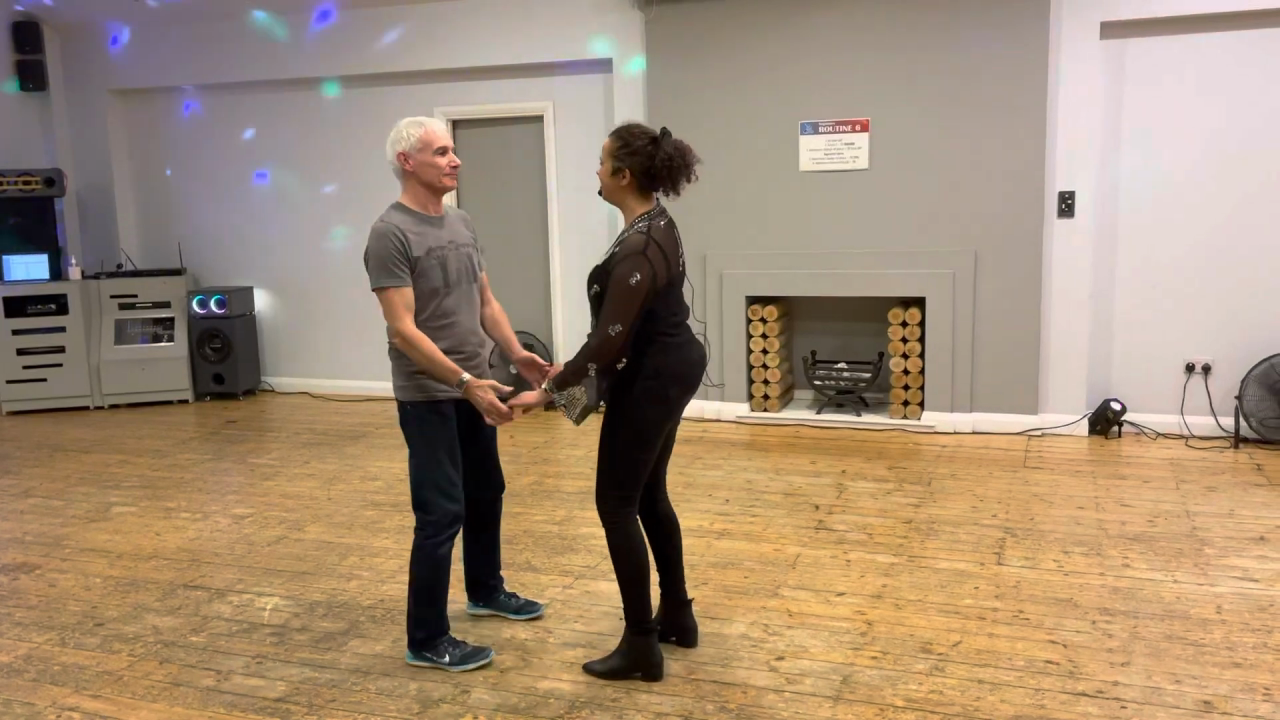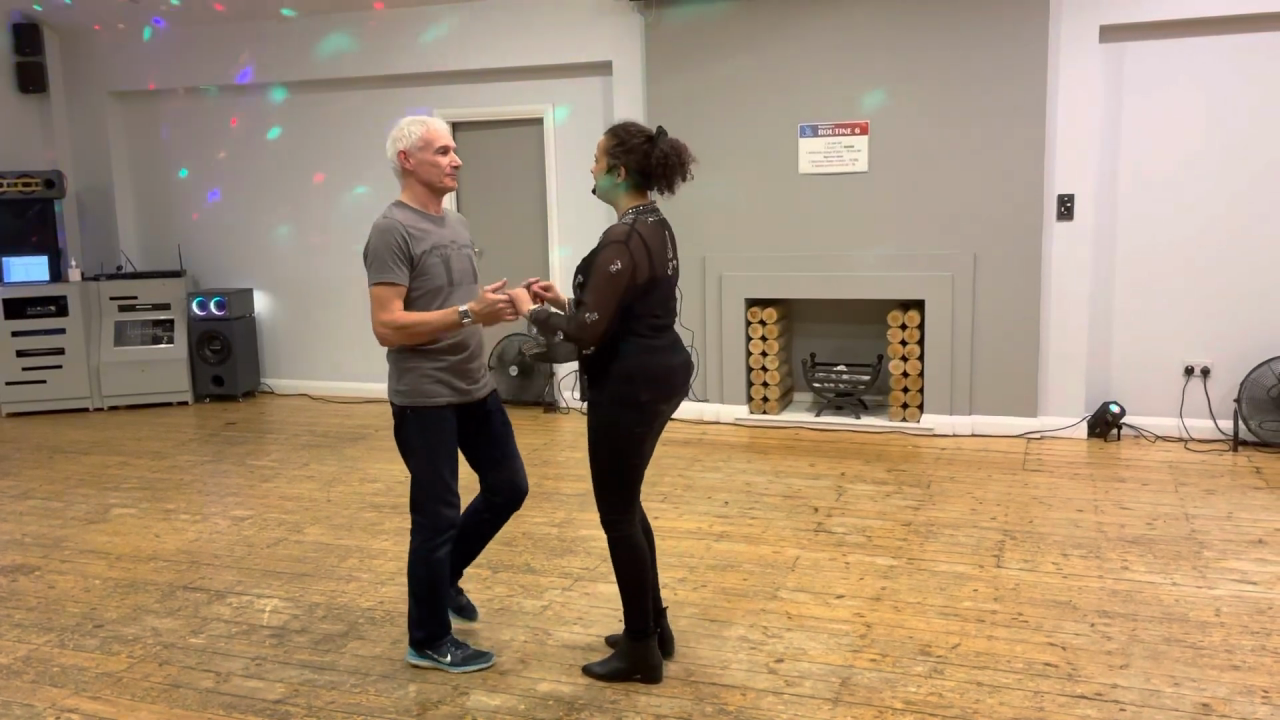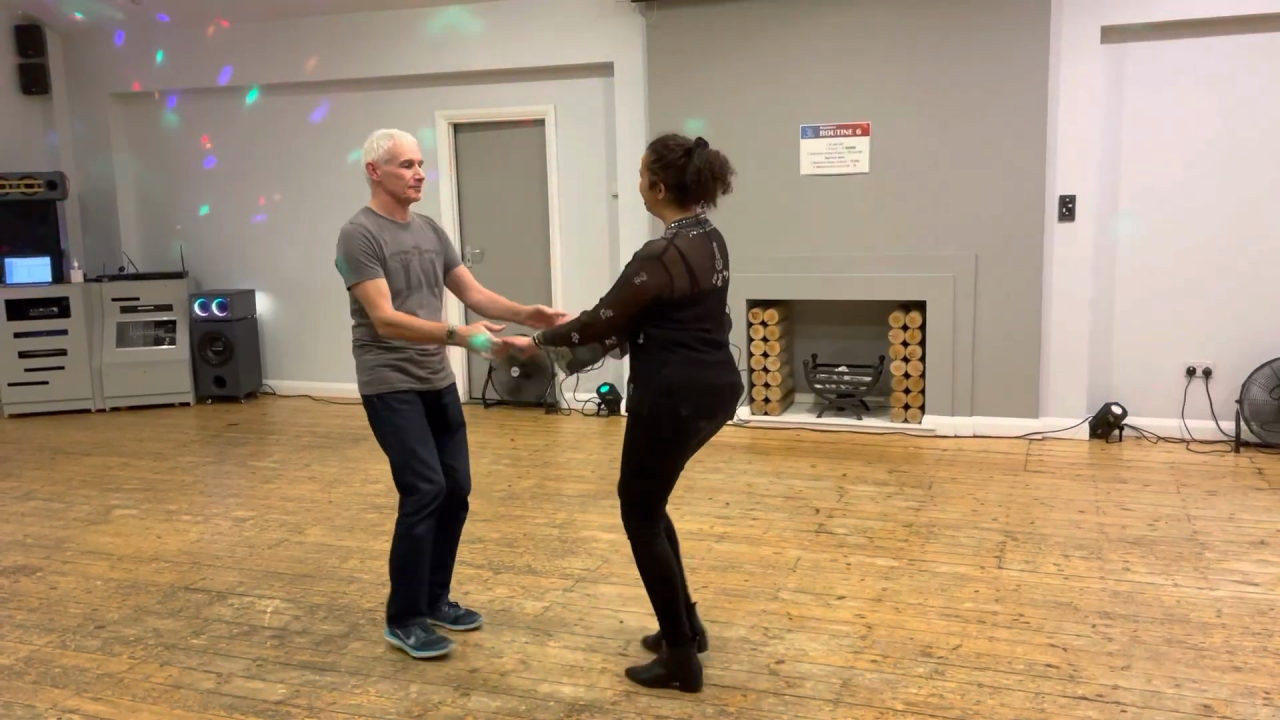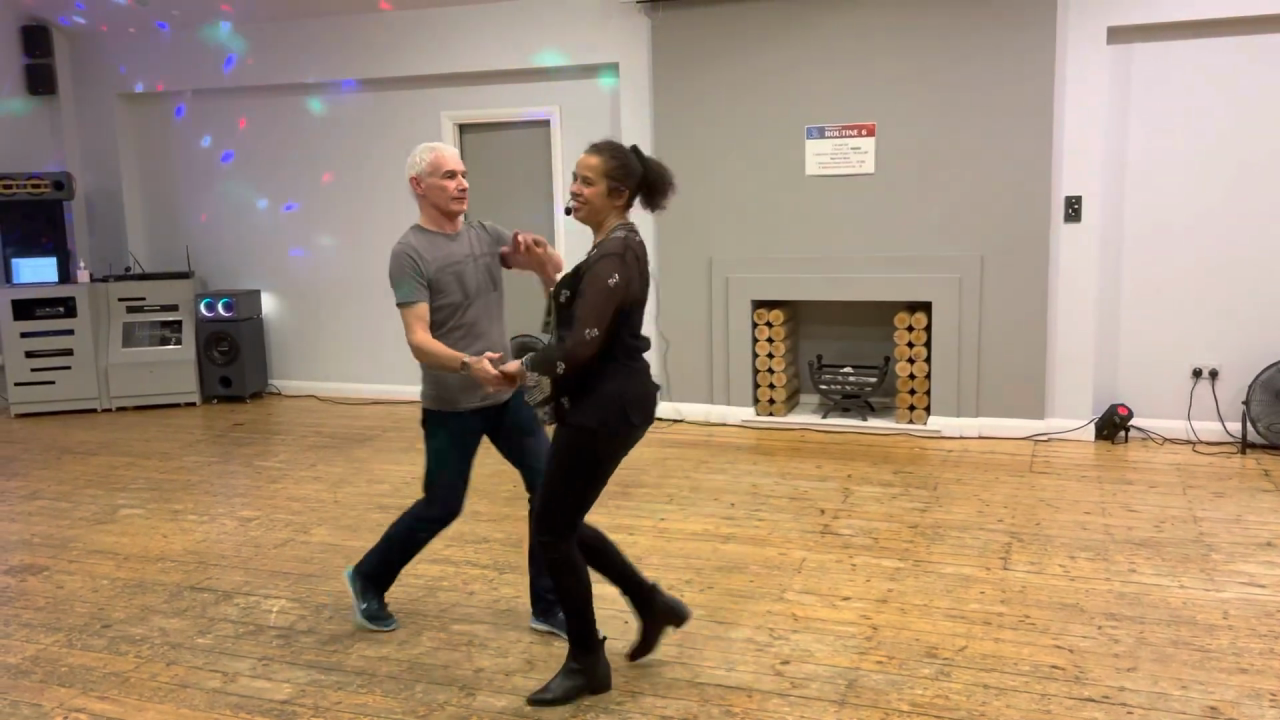
dt=1s
person 1, frame 1
left shoulder: (636, 247)
right shoulder: (657, 223)
left elbow: (610, 341)
left wrist: (548, 392)
right wrist: (571, 369)
left hip: (650, 382)
right hip: (673, 367)
left knee: (616, 505)
right knee: (649, 494)
left ankle: (640, 646)
right ankle: (676, 615)
person 1, frame 2
left shoulder: (622, 238)
right shoulder: (655, 226)
left elbow: (590, 330)
left wrist: (532, 312)
right wrist: (565, 300)
left hip: (630, 384)
right hip: (661, 372)
left knee: (617, 512)
right knee: (624, 502)
left ankle: (640, 650)
right ankle: (654, 626)
person 1, frame 3
left shoulder: (662, 254)
right shoulder: (709, 239)
left elbow: (605, 324)
left wrist: (536, 341)
right wrist: (582, 320)
left hip: (674, 396)
right hip: (716, 385)
left knee: (640, 517)
right knee: (642, 496)
left ankle: (679, 655)
right ankle: (681, 623)
person 1, frame 4
left shoulder: (619, 252)
right shoulder: (602, 246)
left elbow: (579, 342)
left wrist: (521, 367)
right wrist: (547, 270)
left hip: (605, 407)
right hip: (580, 404)
left knee: (551, 529)
right knee: (560, 522)
left ankle: (587, 664)
right ankle: (652, 603)
person 2, frame 1
left shoulder: (461, 222)
right shoulder: (391, 233)
left elbow: (485, 301)
right elbow: (403, 330)
left wrist: (515, 352)
right wrist: (466, 383)
left hip: (472, 386)
right hip: (427, 393)
left knee: (485, 489)
right knee: (441, 510)
left ankle: (485, 590)
right ankle: (427, 640)
person 2, frame 2
left shoulder: (457, 224)
right shoulder: (392, 231)
right elbow: (388, 327)
left wrist: (509, 300)
right wrist: (468, 314)
left hip: (476, 389)
right hip: (424, 397)
left knee: (508, 488)
right knee: (438, 515)
left ankle: (443, 580)
right ankle: (429, 641)
person 2, frame 3
left shoulder: (430, 231)
right shoulder: (358, 235)
left elbow: (473, 292)
right elbow: (385, 319)
left wrist: (528, 314)
right wrist: (461, 336)
left hip: (437, 381)
right hip: (390, 386)
left knee: (454, 491)
right knee: (425, 491)
left ankle: (431, 598)
right ankle: (405, 617)
person 2, frame 4
left shoulder: (486, 234)
right shoulder: (410, 253)
left elbow: (550, 268)
right elbow: (420, 338)
left wrist: (535, 251)
right wrist: (469, 365)
left hip: (510, 392)
right hip: (453, 401)
right knee: (442, 505)
left ankle: (548, 605)
right ankle: (369, 579)
